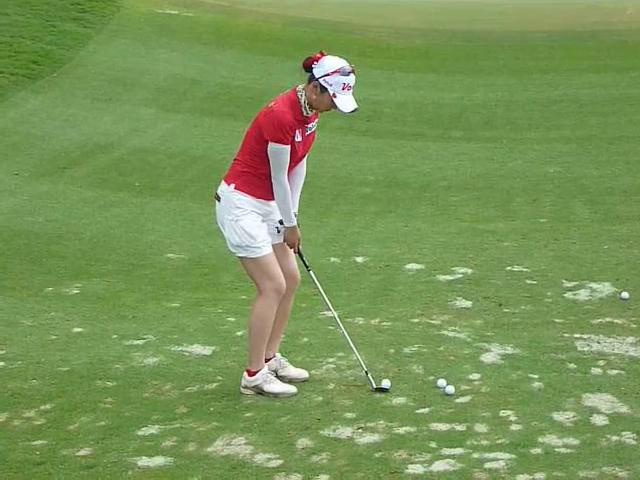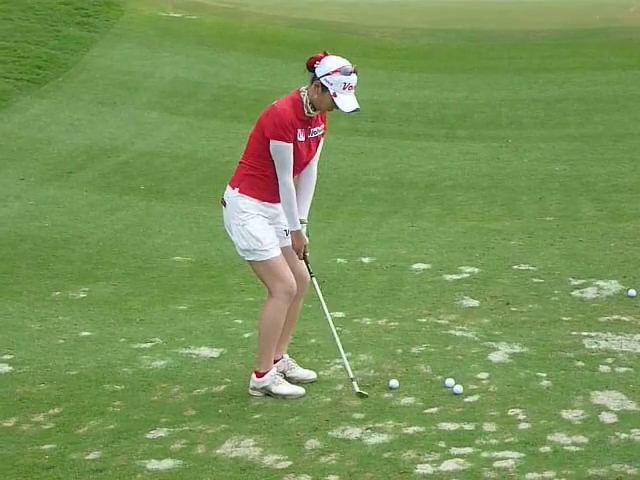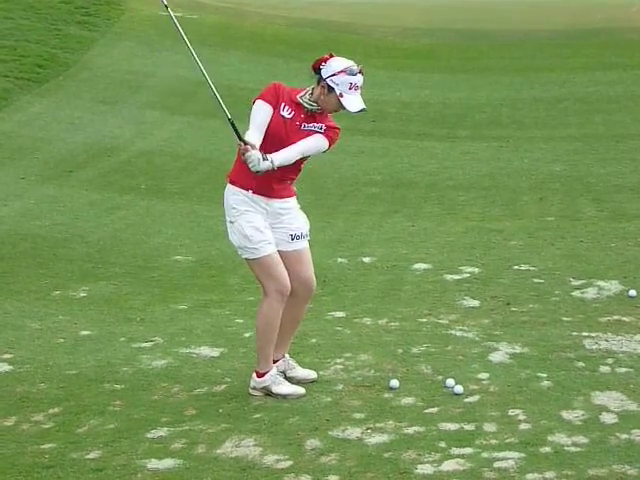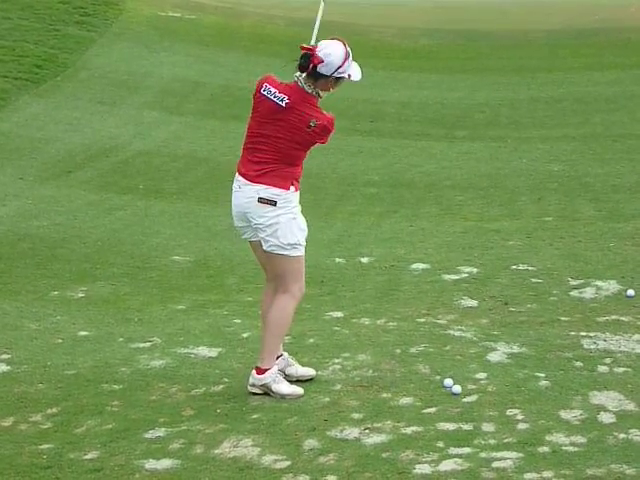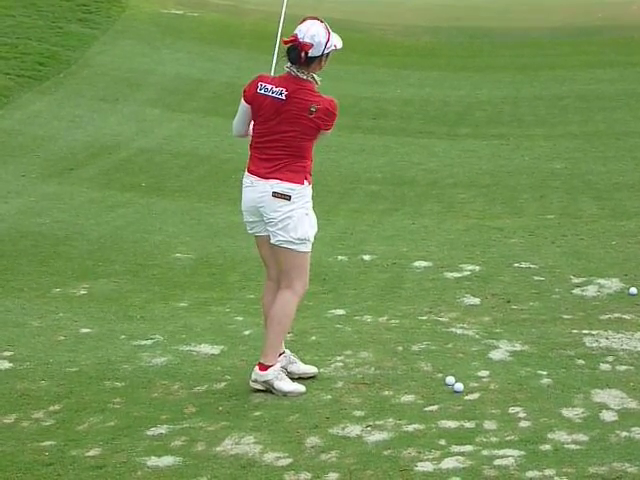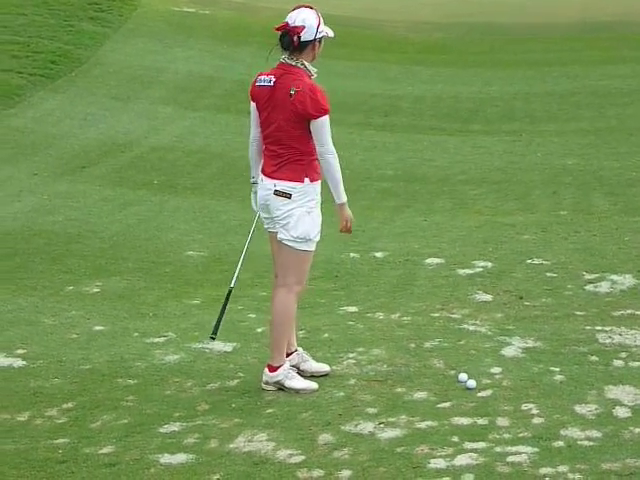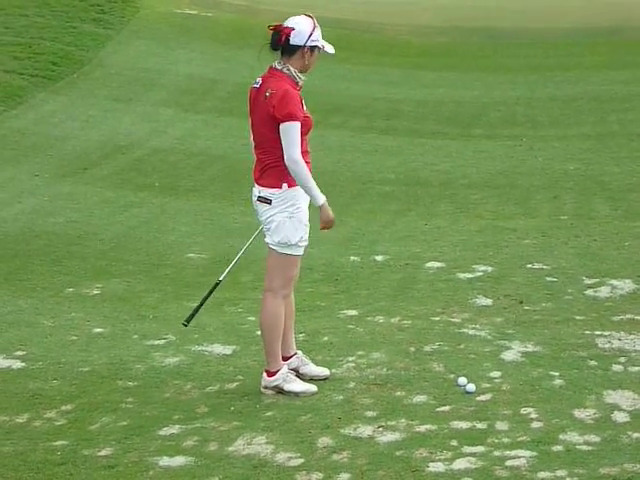
dt=0.7s
person 1, frame 1
left shoulder: (311, 110)
right shoulder: (281, 116)
left elbow: (299, 165)
right elbow: (279, 177)
left wrist: (291, 215)
right wrist: (289, 224)
left hip: (266, 204)
right hip: (240, 203)
left knee: (291, 279)
right knee: (272, 286)
left ankle: (271, 358)
right ankle: (253, 375)
person 1, frame 2
left shoulder: (318, 116)
right shoulder: (282, 115)
left elbow: (308, 172)
right elbow: (285, 178)
left wrist: (301, 223)
right wrist: (296, 231)
left hip: (273, 207)
right hip: (247, 207)
left knee: (300, 282)
right knee: (283, 288)
left ankle: (279, 359)
right ankle: (262, 376)
person 1, frame 3
left shoulder: (328, 129)
right shoulder: (276, 94)
left elbow: (296, 151)
right elbow: (253, 135)
left wrist: (265, 160)
right wrist: (251, 145)
left hip: (284, 205)
right hip: (245, 201)
left knee: (304, 285)
right knee: (278, 288)
left ankle: (279, 359)
right ankle: (263, 376)
person 1, frame 4
left shoulder: (266, 86)
right shoulder: (322, 123)
left hip: (243, 192)
right hip: (275, 202)
left knee: (275, 280)
right knee: (292, 288)
left ankle: (275, 356)
right ankle: (263, 373)
person 1, frame 5
left shoulder: (258, 86)
right shoulder: (325, 107)
left elbow: (238, 129)
left hip: (253, 188)
right hip: (287, 196)
left knee: (274, 279)
right knee: (294, 285)
left ankle: (278, 353)
right ankle: (266, 368)
person 1, frame 6
left shoulder: (261, 82)
right shoulder: (310, 92)
left elbow: (255, 139)
right elbow: (325, 152)
left wrist: (257, 181)
right wrist: (341, 202)
left hip: (270, 187)
right hip: (297, 193)
left knee: (285, 278)
right knee: (290, 284)
left ankle: (291, 352)
right ankle: (276, 369)
person 1, frame 7
left shoulder: (264, 83)
right shoulder: (286, 94)
right elbow: (292, 160)
right wrist: (321, 203)
left hip: (271, 191)
right hip: (285, 197)
left knee: (286, 282)
right knee: (278, 288)
left ankle: (290, 356)
right ankle: (274, 374)
